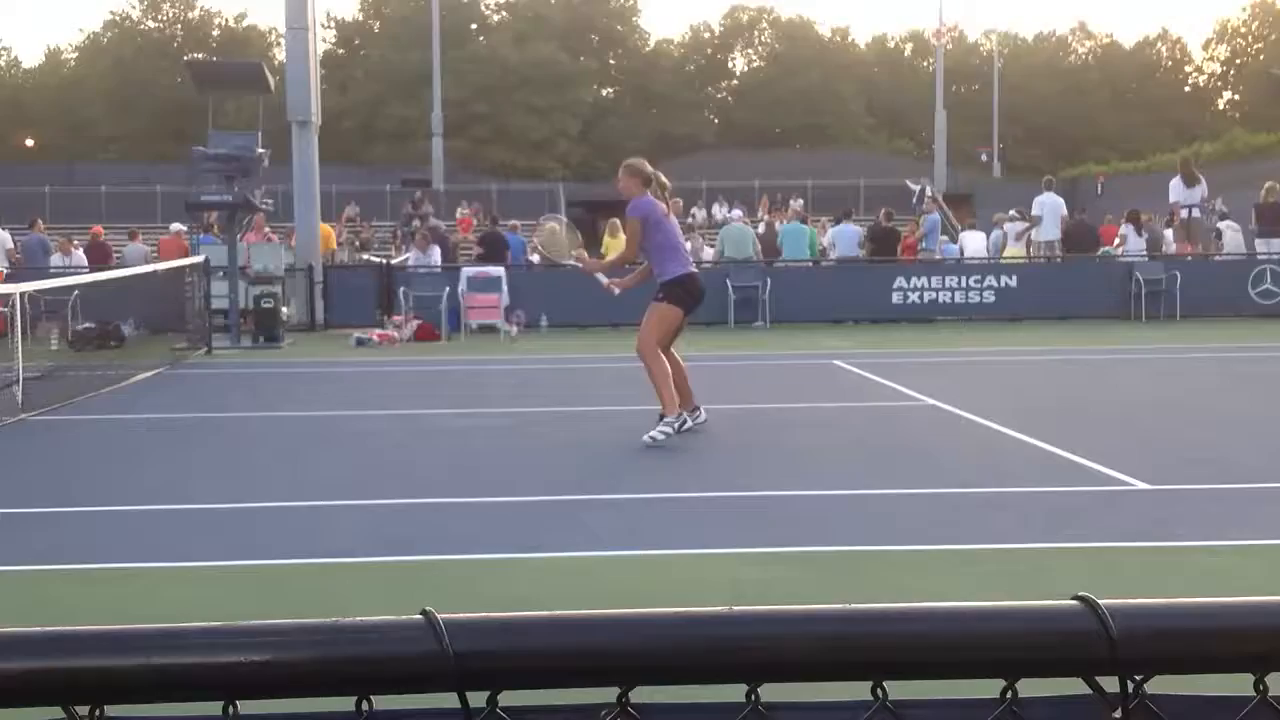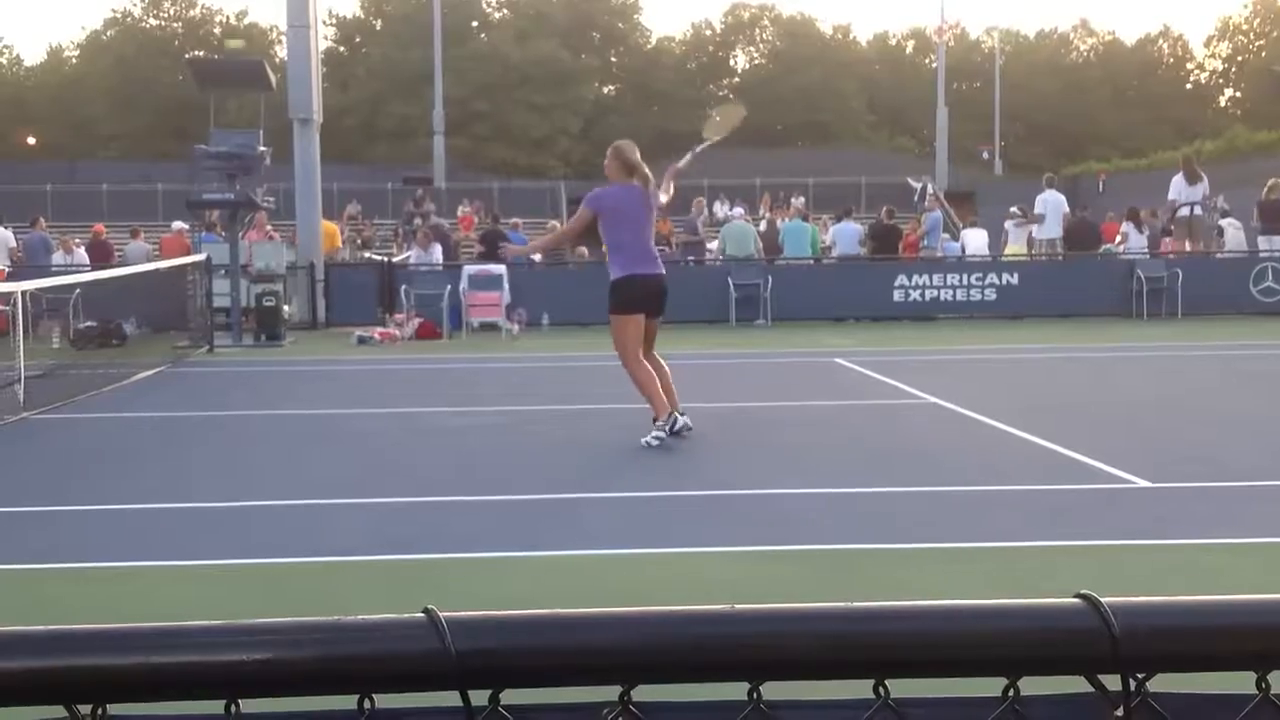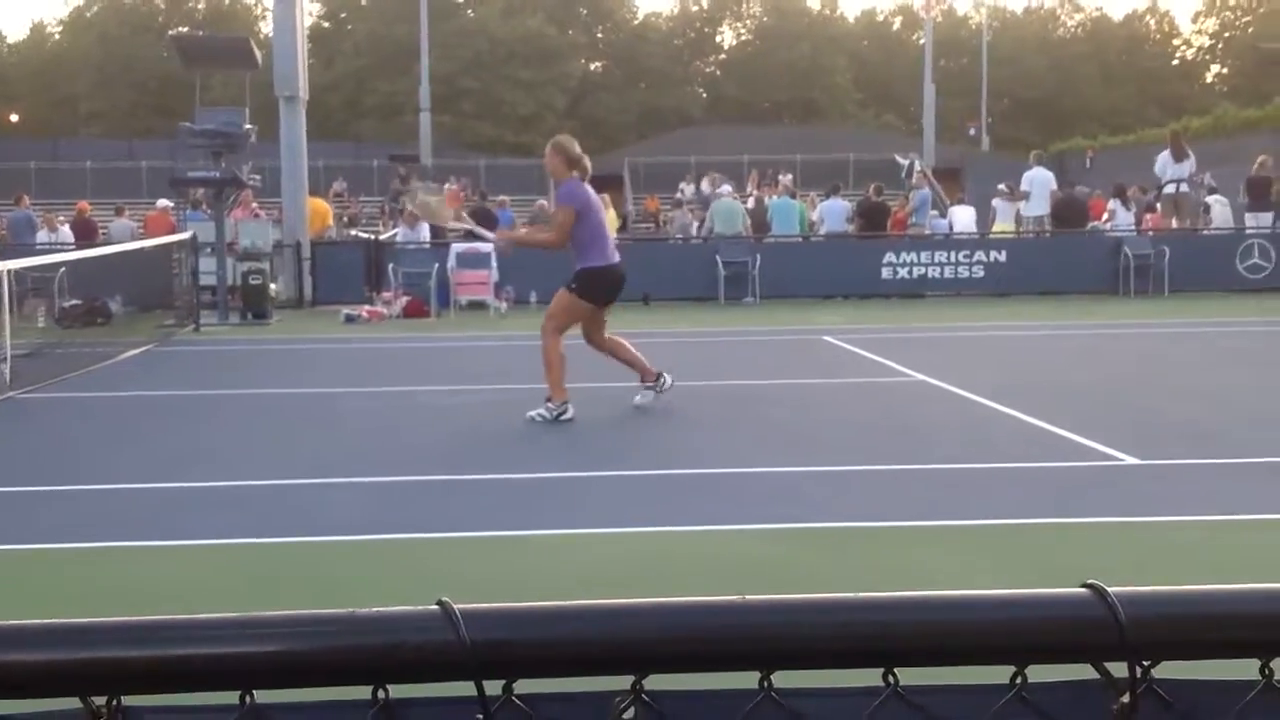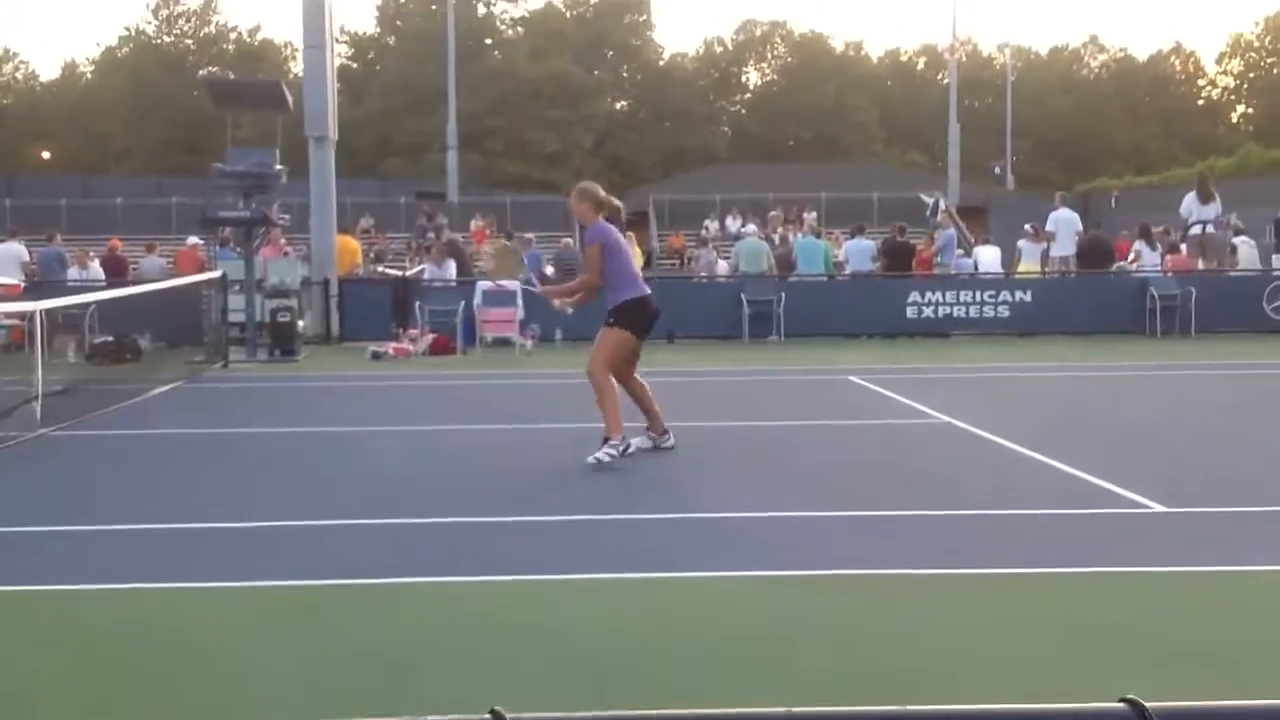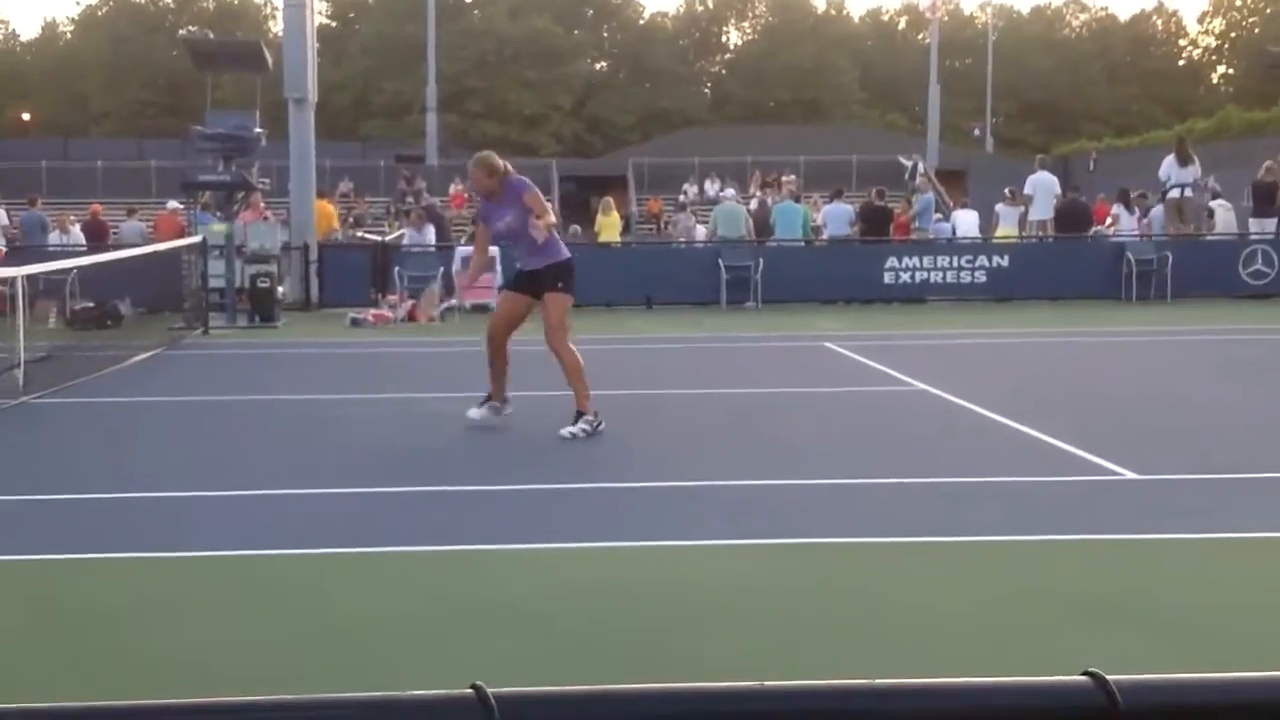
dt=0.5s
person 1, frame 1
left shoulder: (638, 206)
right shoulder: (660, 206)
left elbow: (629, 254)
left wrist: (599, 266)
right wrist: (625, 282)
left hip: (678, 285)
right hip: (687, 283)
left knee: (647, 348)
right knee: (661, 348)
left ankle: (673, 416)
right ankle: (690, 408)
person 1, frame 2
left shoulder: (600, 197)
right shoulder: (647, 194)
left elbow: (568, 234)
right elbow: (663, 197)
left wrist: (527, 249)
right wrist: (669, 177)
left hip: (628, 284)
right hip: (656, 281)
left knee: (632, 358)
right knee: (646, 353)
left ankle: (665, 418)
right ankle: (675, 414)
person 1, frame 3
left shoulder: (569, 191)
right shoulder: (574, 187)
left elbow: (558, 239)
right elbow: (555, 232)
left wrist: (516, 238)
right wrist: (516, 236)
left hip: (595, 274)
right hip: (608, 271)
left knee: (550, 331)
right knee: (594, 335)
left ankle: (558, 403)
right ankle: (653, 377)
person 1, frame 4
left shoulder: (595, 231)
right shoulder: (604, 231)
left elbow: (591, 279)
right elbow: (599, 281)
left wrist: (555, 291)
right wrist: (572, 301)
left hip: (630, 308)
right hip: (639, 306)
left knee: (597, 369)
right knee: (623, 374)
left ankle: (616, 440)
right ankle: (659, 432)
person 1, frame 5
left shoulder: (517, 185)
right shoulder: (484, 206)
left elbow: (550, 216)
right elbow: (481, 249)
left wrist: (539, 223)
right wrist: (470, 277)
left hip: (555, 267)
right hip: (527, 272)
left knee: (556, 341)
right knee: (496, 332)
left ankle: (587, 415)
right ankle: (498, 399)
